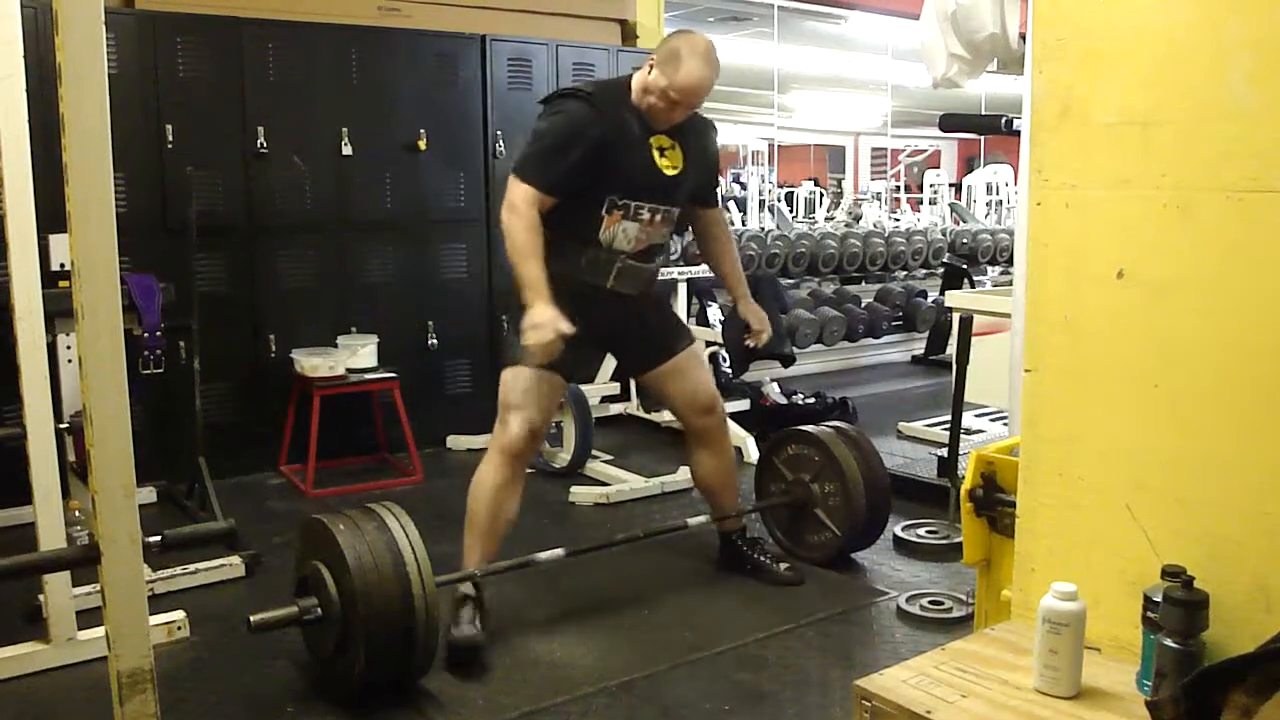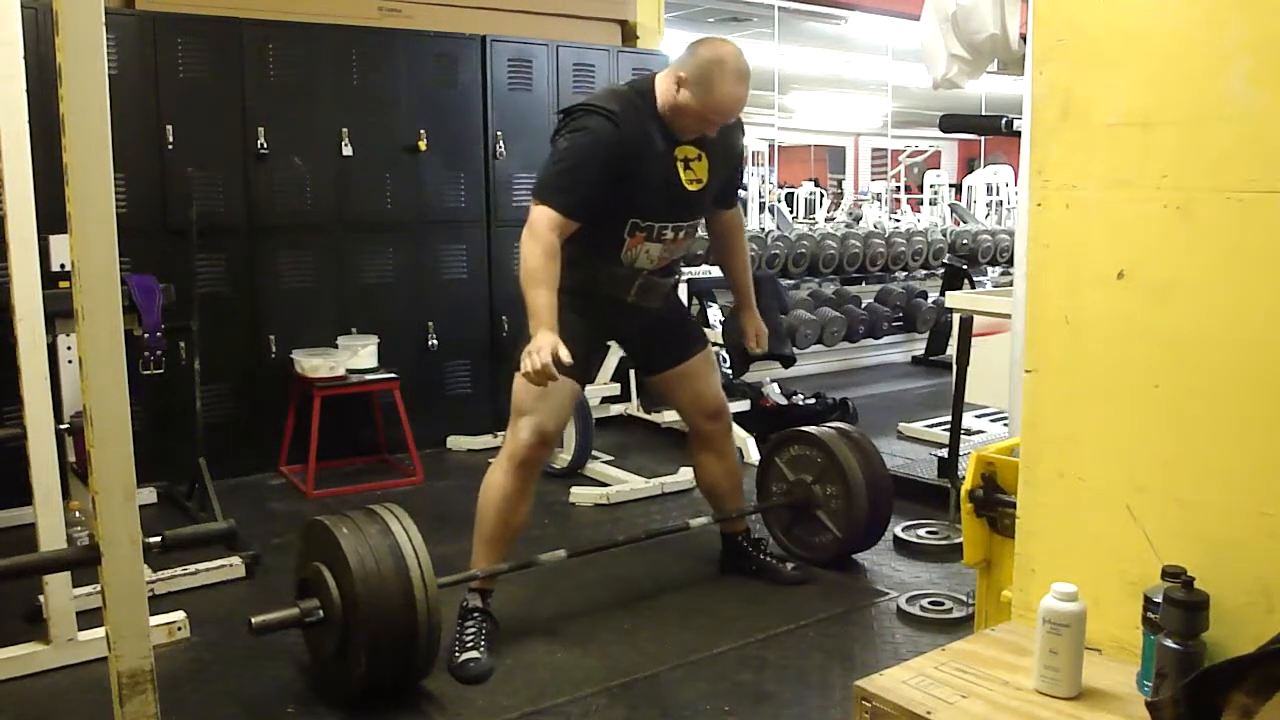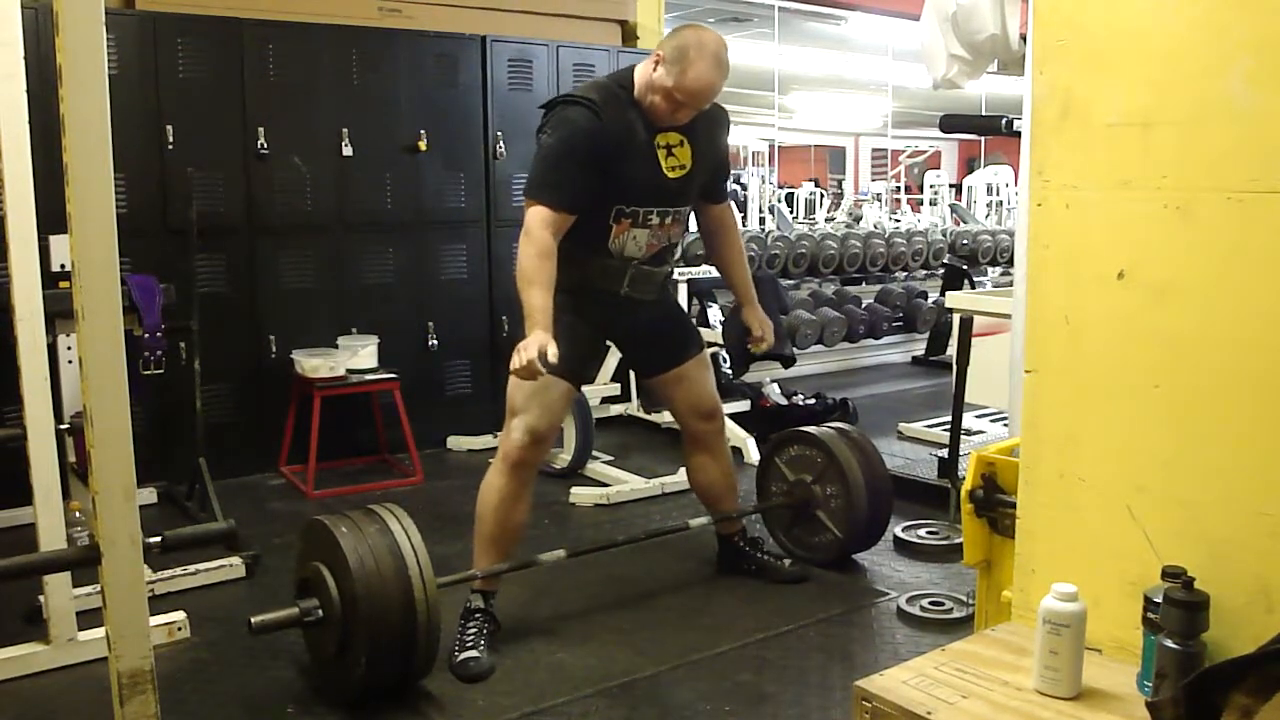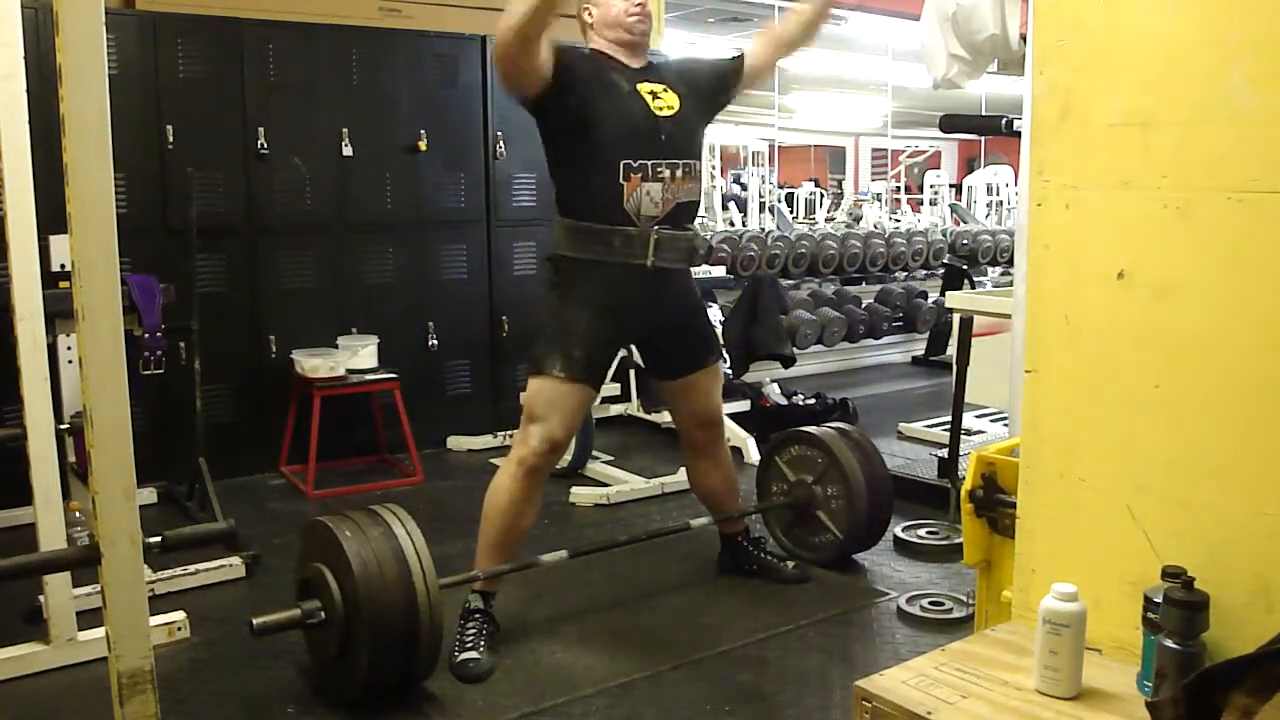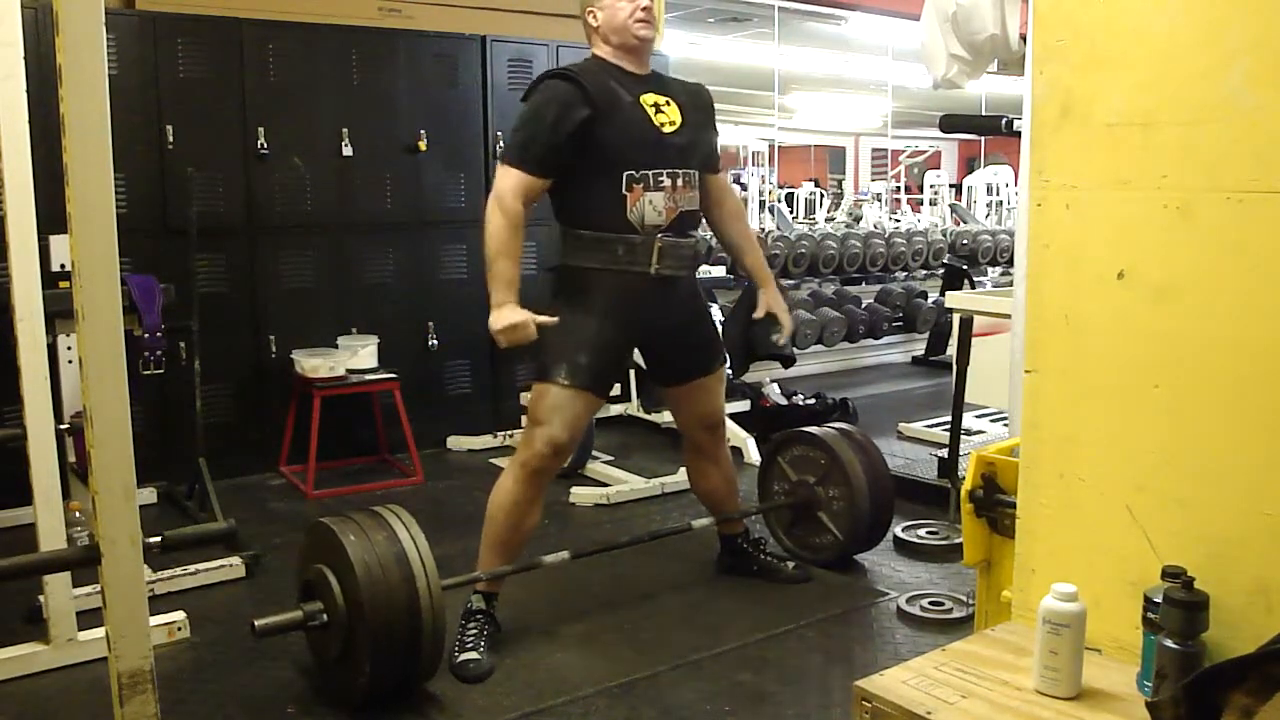
dt=1s
person 1, frame 1
left shoulder: (698, 137)
right shoulder: (584, 116)
left elbow: (709, 221)
right elbow: (519, 206)
left wrist: (744, 299)
right wrist: (538, 303)
left hip: (635, 296)
right hip: (564, 297)
left knee: (707, 410)
right knee: (517, 436)
left ankle: (735, 541)
right ankle: (468, 599)
person 1, frame 2
left shoulder: (722, 134)
right shoulder: (605, 128)
left elbow: (724, 219)
right elbow: (543, 228)
left wrist: (747, 308)
right wrist: (544, 330)
left hip: (654, 295)
right hip: (578, 294)
left knee: (712, 415)
right knee: (529, 440)
left ankle: (739, 542)
right ankle: (475, 608)
person 1, frame 3
left shoulder: (708, 125)
right shoulder: (584, 119)
left elbow: (716, 215)
right elbow: (540, 228)
left wrist: (749, 303)
right wrist: (538, 329)
left hip: (650, 293)
right hip: (575, 295)
left knee: (706, 417)
right knee: (523, 442)
left ankle: (735, 543)
right ankle: (478, 607)
person 1, frame 4
left shoulder: (689, 80)
right shoulder: (575, 74)
right elbow: (511, 55)
left hip: (670, 281)
right hip: (593, 283)
left knee: (706, 426)
right knee: (538, 445)
left ankle: (737, 544)
right ankle: (478, 607)
person 1, frame 5
left shoulder: (690, 98)
right shoulder: (569, 93)
left elbow: (718, 197)
right elbow: (507, 197)
left wrist: (765, 282)
right wrist: (504, 301)
left hip: (677, 288)
right hip: (596, 292)
left knee: (709, 431)
right knee: (543, 449)
left ankle: (737, 546)
right ankle: (479, 608)
